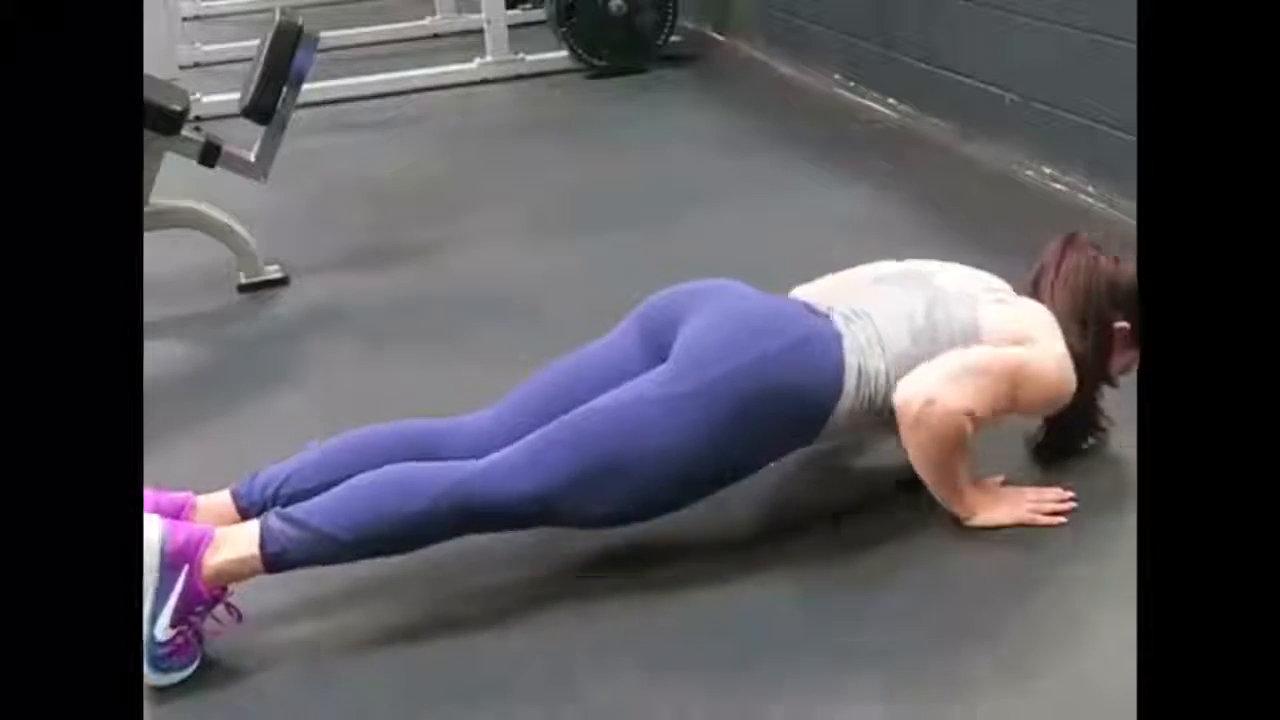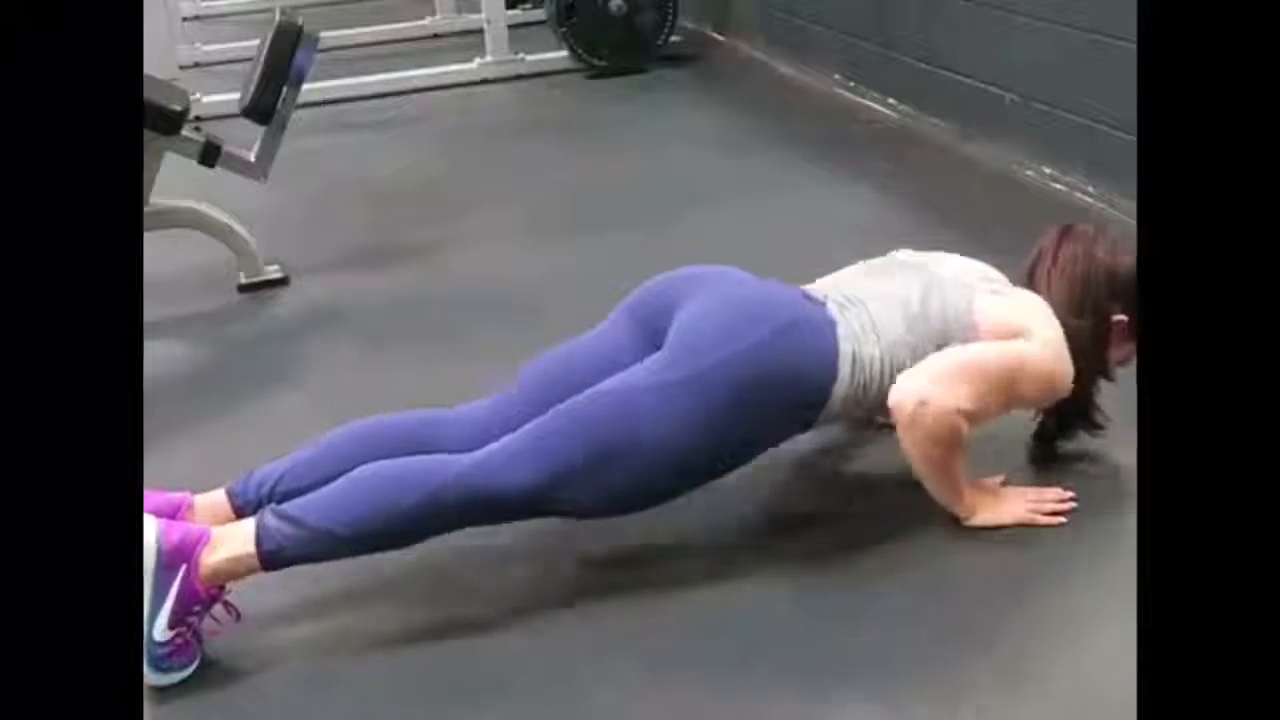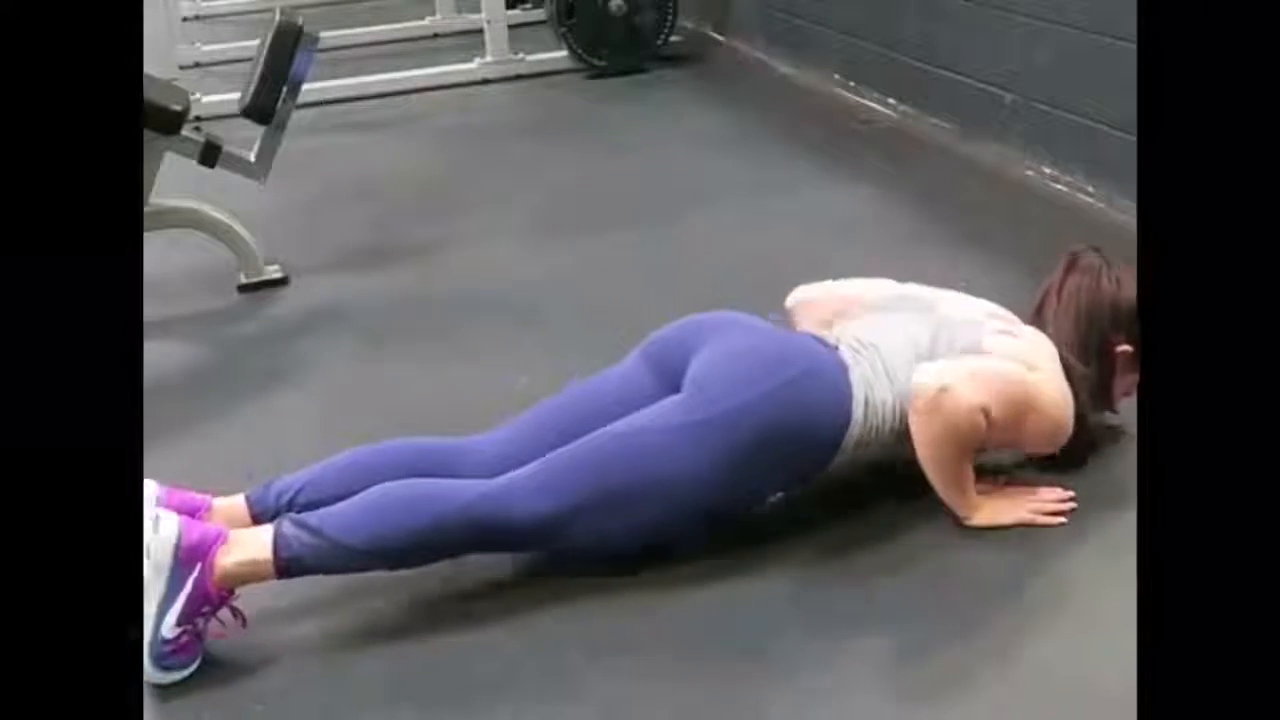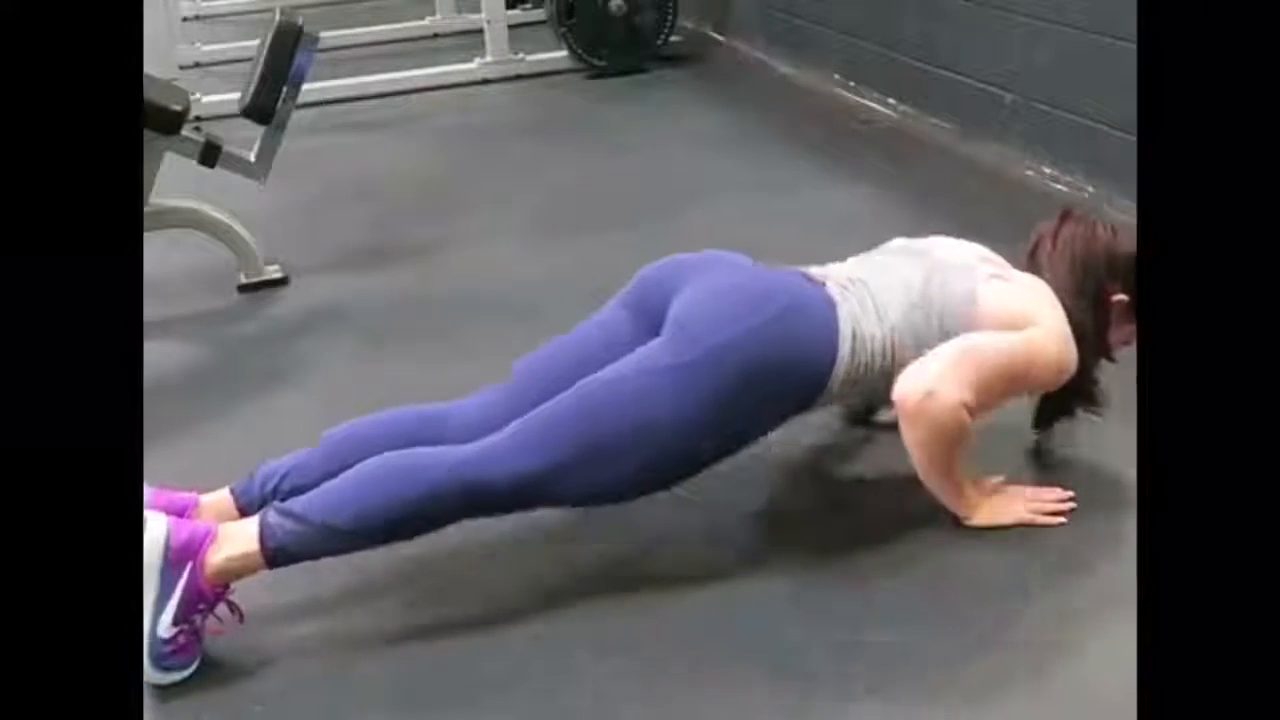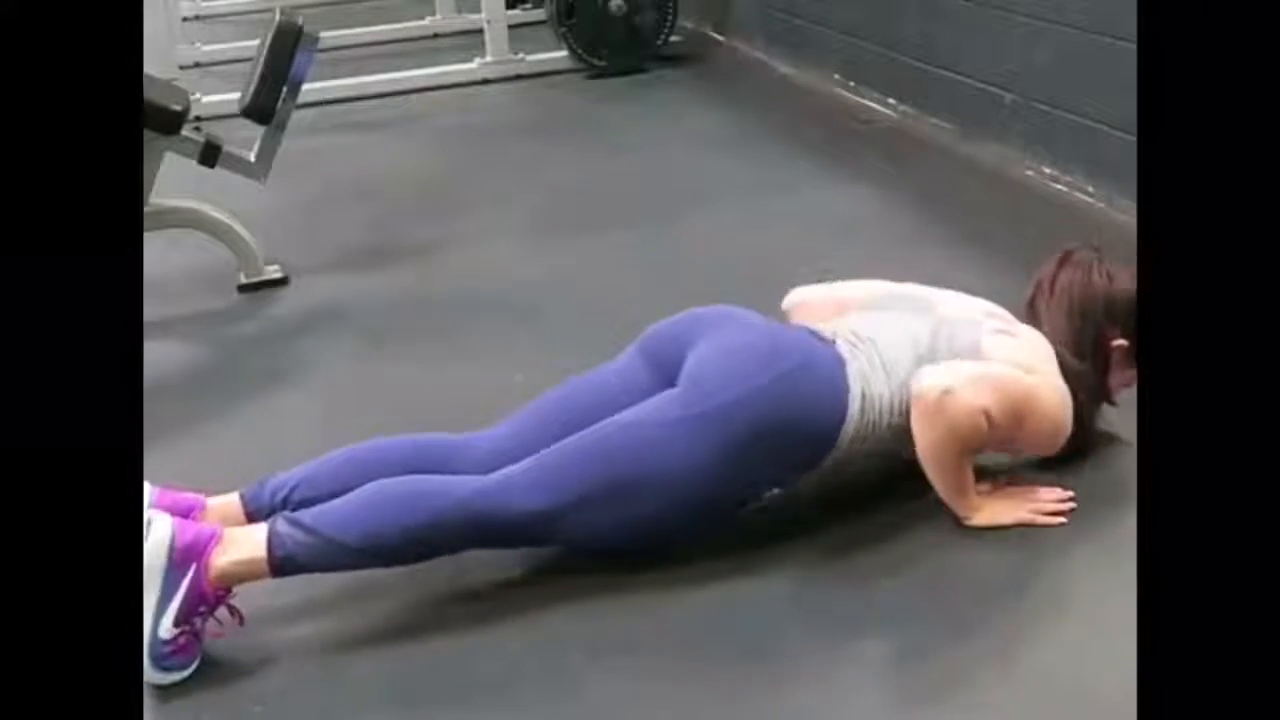
dt=0.2s
person 1, frame 1
left shoulder: (970, 282)
right shoulder: (1052, 362)
right elbow: (929, 404)
right wrist: (967, 503)
left hip: (712, 308)
right hip: (762, 375)
left knee: (467, 445)
right knee: (501, 489)
left ankle: (189, 509)
right ankle: (202, 557)
person 1, frame 2
left shoulder: (970, 275)
right shoulder: (1049, 359)
right elbow: (924, 402)
right wrist: (964, 503)
left hip: (705, 294)
right hip: (763, 363)
left knee: (465, 431)
right knee: (498, 481)
left ankle: (191, 508)
right ankle: (202, 556)
person 1, frame 3
left shoulder: (976, 309)
right shoulder: (1051, 393)
left elbow: (809, 300)
right elbow: (939, 396)
right wrist: (968, 502)
left hip: (719, 338)
right hip: (774, 407)
left knee: (479, 461)
right knee: (512, 508)
left ankle: (205, 511)
right ankle: (217, 560)
person 1, frame 4
left shoulder: (971, 262)
right shoulder: (1053, 344)
right elbow: (927, 398)
right wrist: (964, 500)
left hip: (706, 280)
right hip: (757, 348)
left knee: (465, 429)
right knee: (498, 473)
left ankle: (191, 510)
right ankle: (205, 558)
person 1, frame 5
left shoulder: (970, 304)
right shoulder: (1050, 399)
left elbow: (802, 300)
right elbow: (941, 396)
right wrist: (966, 504)
left hip: (717, 332)
right hip: (769, 402)
left knee: (475, 456)
right knee: (508, 505)
left ankle: (199, 511)
right ankle: (209, 558)
